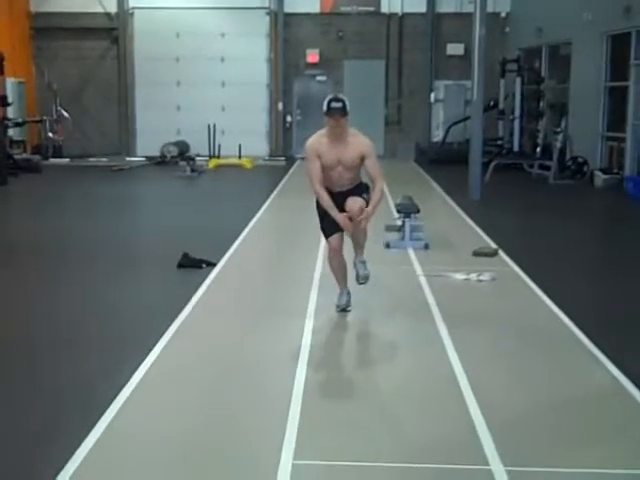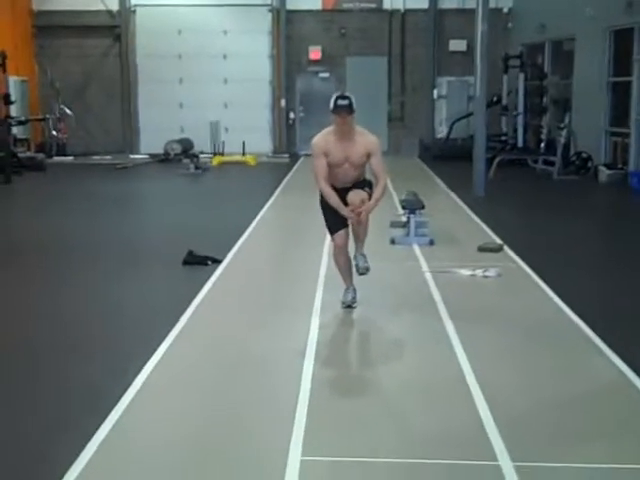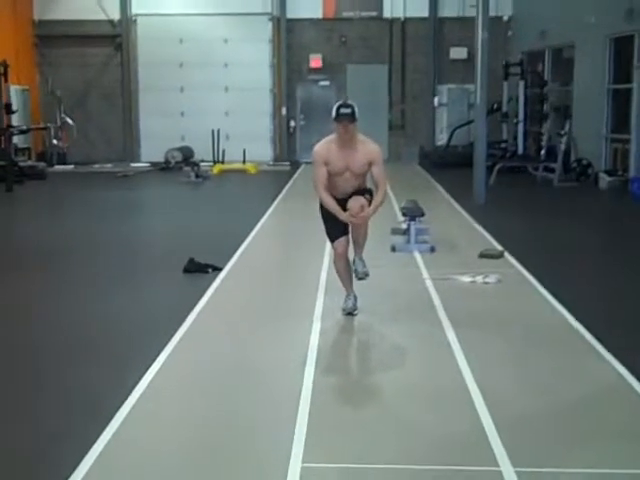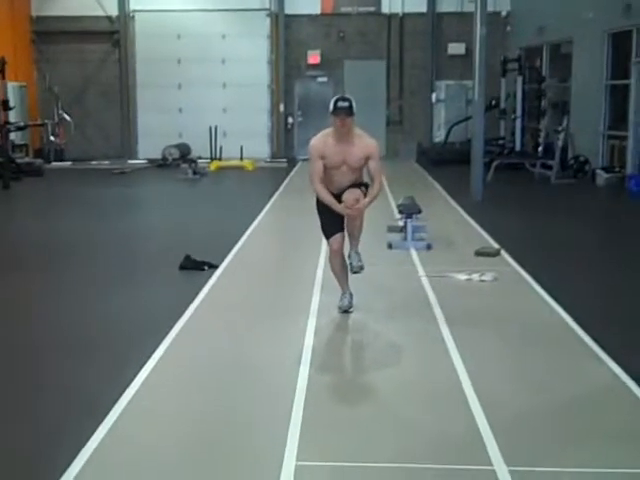
dt=0.3s
person 1, frame 1
left shoulder: (363, 143)
right shoulder: (313, 145)
left elbow: (378, 181)
right elbow: (316, 185)
left wrist: (370, 210)
right wrist: (336, 215)
left hip: (355, 192)
right hip: (328, 196)
left knee: (355, 208)
right knee: (334, 245)
left ankle: (359, 259)
right ankle: (343, 291)
person 1, frame 2
left shoulder: (369, 141)
right shoulder: (320, 142)
left elbow: (382, 179)
right elbow: (322, 182)
left wrist: (372, 204)
right wrist: (342, 210)
left hip: (358, 187)
right hip: (332, 193)
left knee: (358, 200)
right knee: (339, 242)
left ankle: (360, 252)
right ankle: (349, 288)
person 1, frame 3
left shoulder: (371, 150)
right shoulder: (321, 150)
left elbow: (381, 188)
right elbow: (321, 190)
left wrist: (371, 211)
right wrist: (342, 215)
left hip: (359, 197)
right hip: (332, 203)
left knee: (359, 210)
right knee: (339, 249)
left ankle: (359, 258)
right ankle: (350, 295)
person 1, frame 4
left shoulder: (368, 144)
right shoulder: (318, 144)
left elbow: (377, 181)
right elbow: (316, 183)
left wrist: (366, 202)
right wrist: (337, 207)
left hip: (356, 191)
right hip: (328, 199)
left knee: (355, 201)
right knee: (335, 246)
left ankle: (355, 251)
right ankle: (345, 293)
